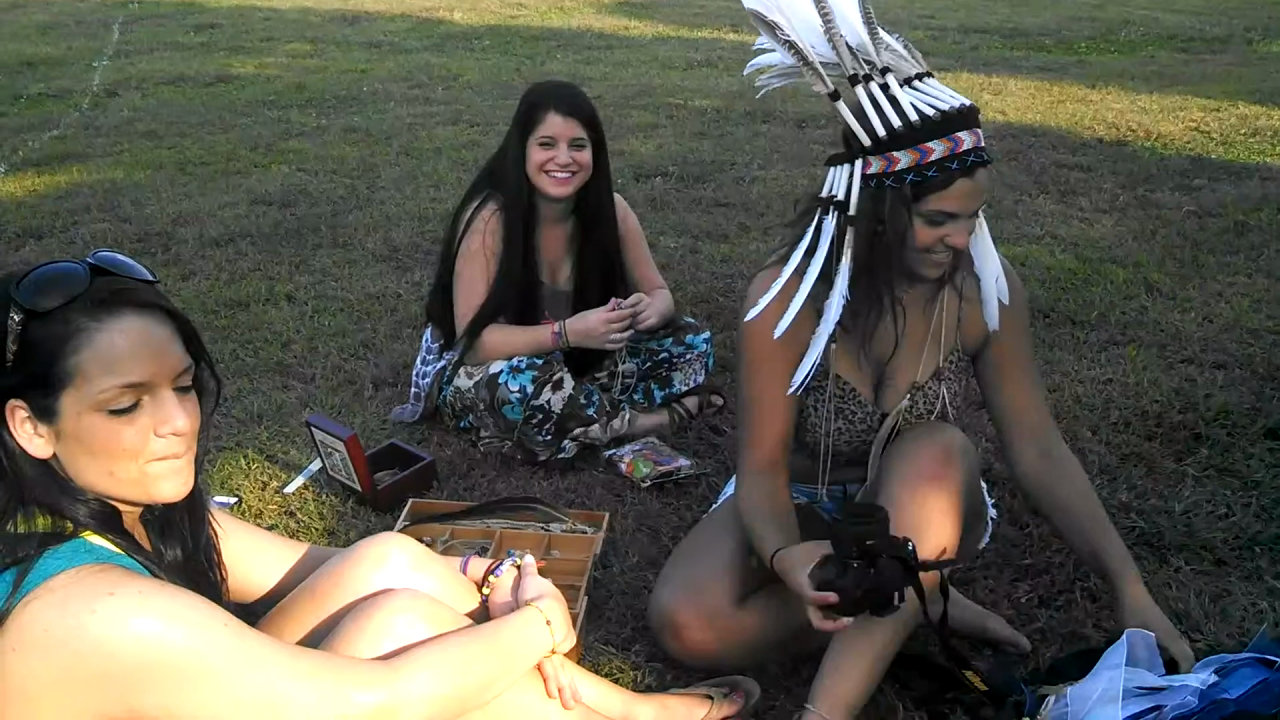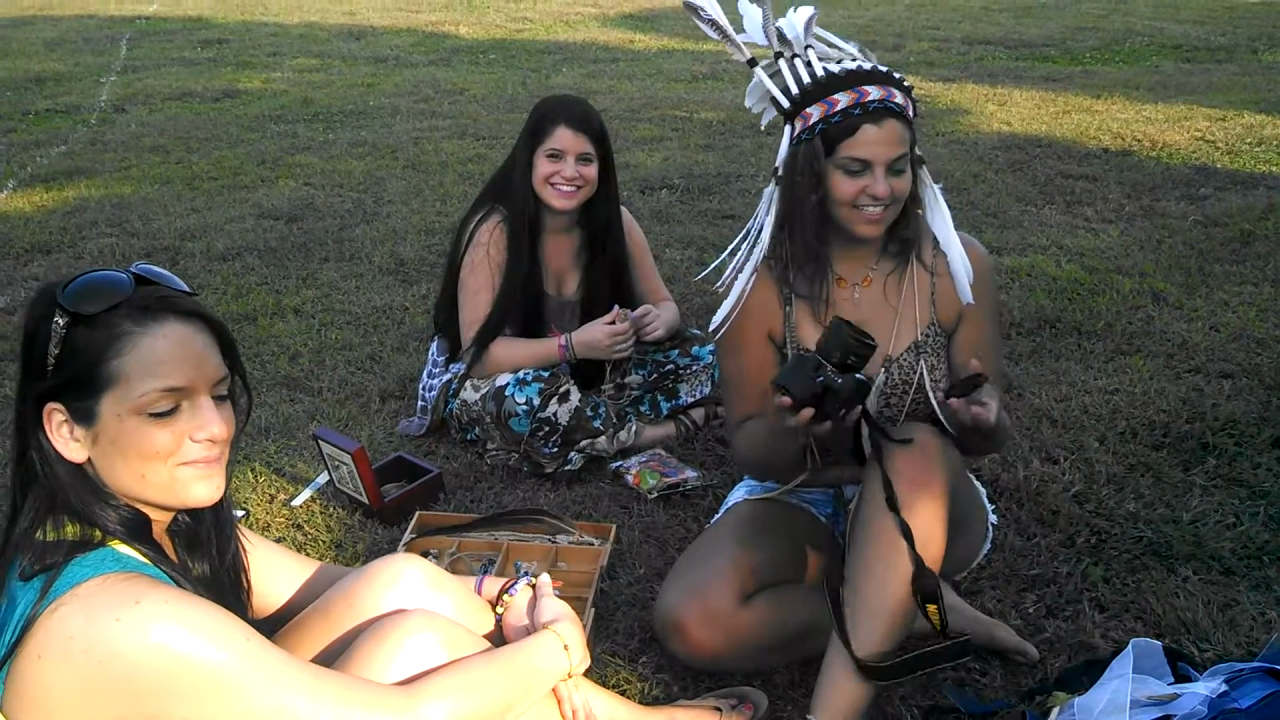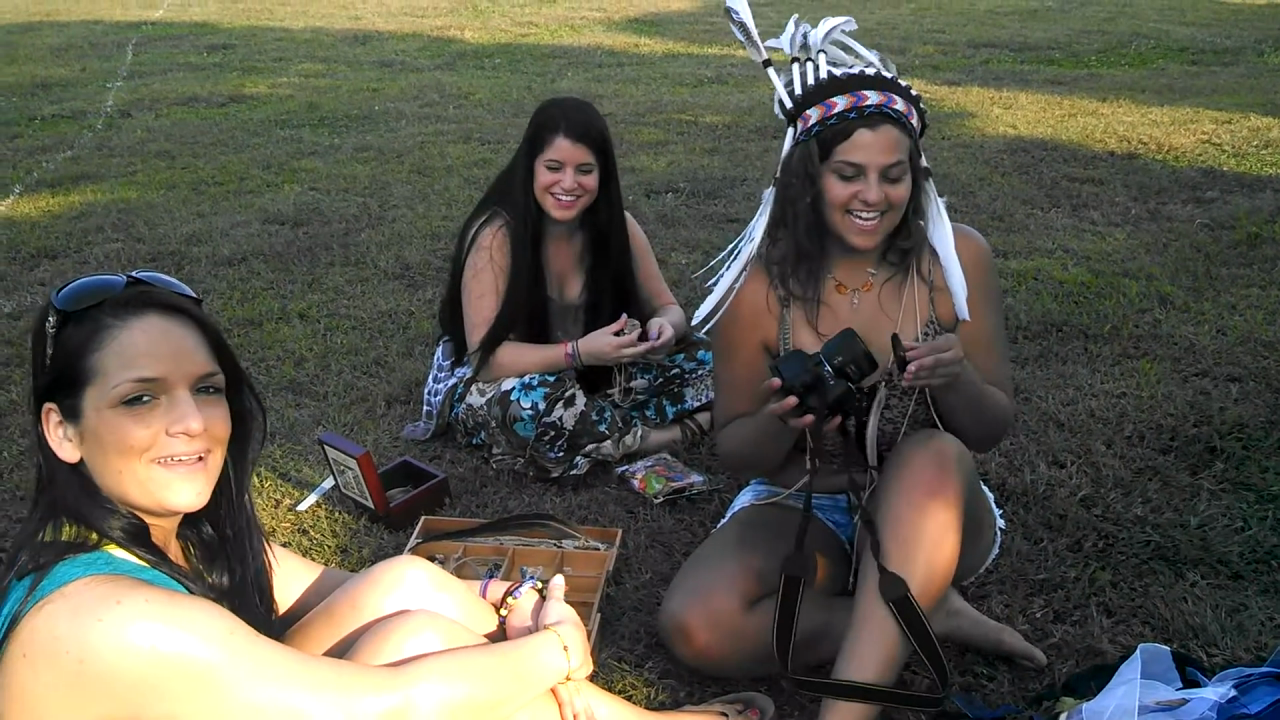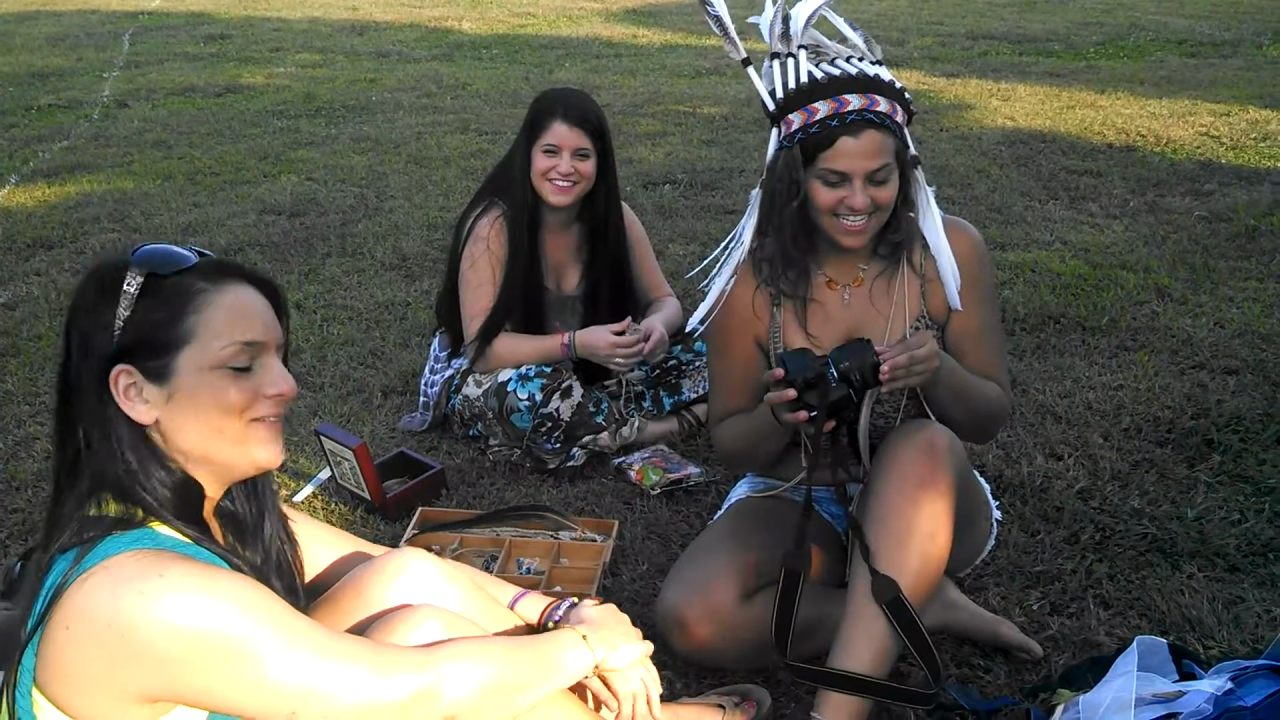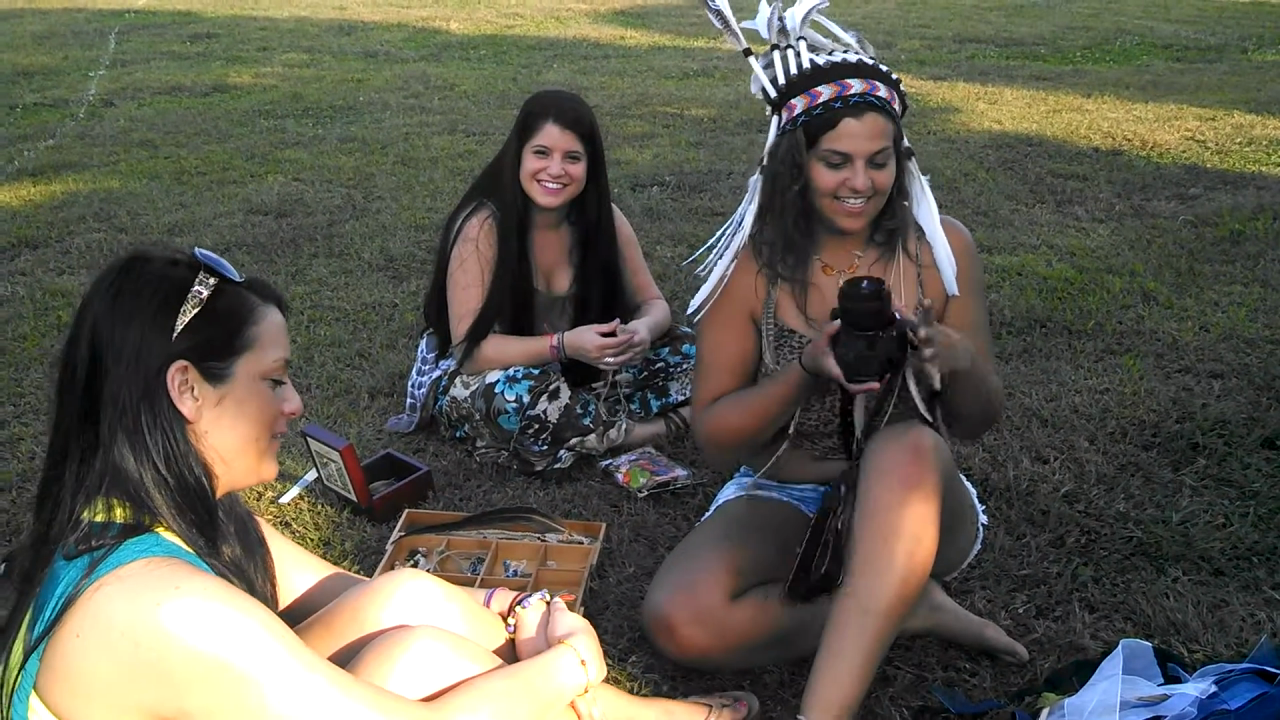
dt=1s
person 1, frame 1
left shoulder: (131, 512)
right shoulder: (92, 614)
left elbow: (333, 569)
left wrist: (492, 584)
right wrist: (539, 622)
left knee: (389, 561)
right knee: (400, 622)
person 1, frame 2
left shoulder: (152, 523)
right shoulder: (115, 622)
left elbow: (345, 590)
left wrist: (507, 604)
right wrist: (552, 648)
left knee: (402, 581)
right knee: (416, 643)
person 1, frame 3
left shoulder: (184, 527)
right shoulder: (100, 623)
left elbow: (344, 594)
left wrist: (505, 615)
right wrist: (556, 648)
left knee: (408, 584)
right knee: (417, 638)
person 1, frame 4
left shoulder: (215, 502)
right shoulder: (143, 599)
left elbow: (405, 577)
left wrist: (567, 614)
right wrist: (588, 643)
left knee: (409, 579)
right knee: (419, 631)
person 1, frame 5
left shoulder: (157, 516)
right shoulder: (155, 608)
left elbow: (349, 597)
left wrist: (519, 616)
left knee: (409, 597)
right knee: (419, 656)
person 2, frame 1
left shoulder: (987, 287)
right shoulder: (789, 296)
left elbow: (1038, 449)
right elbow: (762, 468)
left wrist: (1131, 590)
right wrist: (786, 557)
left hip: (922, 511)
right hip: (805, 502)
left knee: (937, 451)
right knee: (685, 622)
right ankle: (913, 606)
person 2, frame 2
left shoulder: (957, 265)
right shoulder: (763, 281)
left elbow: (985, 437)
right elbow: (750, 451)
left wrist: (979, 417)
right wrist: (794, 427)
left hip: (924, 513)
right hip: (798, 504)
left knee: (917, 450)
right knee: (689, 622)
right ankle: (914, 611)
person 2, frame 3
left shoulder: (958, 258)
right shoulder: (760, 285)
left elbow: (990, 431)
right elbow: (735, 451)
left wrist: (959, 379)
right wrist: (781, 425)
left hip: (929, 515)
right hip: (800, 514)
left knee: (933, 455)
right knee: (694, 626)
right ankle: (928, 615)
person 2, frame 4
left shoulder: (950, 250)
right shoulder: (755, 278)
left elbow: (990, 418)
right elbow: (730, 445)
left wrist: (937, 372)
right wrist: (777, 420)
left hip: (922, 509)
right hip: (796, 504)
left knee: (924, 442)
right knee: (691, 618)
right ankle: (922, 607)
person 2, frame 5
left shoulder: (940, 247)
right shoulder: (751, 265)
left elbow: (979, 420)
right elbow: (713, 437)
left wrist: (960, 360)
right wrist: (806, 370)
left hip: (910, 509)
right hip: (783, 503)
left knee: (910, 447)
right knee: (677, 619)
right ankle: (908, 608)
person 3, frame 1
left shoulder: (610, 209)
right shoulder: (491, 217)
left elbow: (660, 294)
right elbow: (472, 340)
left wrist: (648, 310)
right wrist: (567, 333)
left hip: (577, 361)
right hip: (484, 372)
left knee: (693, 341)
right knee: (519, 387)
right ankle: (649, 418)
person 3, frame 2
left shoulder: (614, 221)
right shoulder: (495, 229)
left elbow: (665, 306)
right elbow: (478, 353)
left wrist: (656, 322)
right wrist: (573, 345)
left hip: (585, 372)
right hip: (490, 383)
left knee: (697, 352)
right knee: (527, 399)
right ankle: (654, 429)
person 3, frame 3
left shoulder: (615, 224)
right shoulder: (497, 234)
left elbow: (667, 308)
right elbow: (486, 356)
left wrist: (663, 329)
right wrist: (578, 353)
left hip: (588, 379)
right hip: (496, 386)
left knee: (699, 355)
right knee: (532, 406)
right ankle: (662, 434)
person 3, frame 4
left shoulder: (613, 215)
right shoulder: (494, 224)
left elbow: (663, 301)
right elbow: (482, 348)
left wrist: (656, 325)
right wrist: (574, 345)
left hip: (584, 372)
right hip: (492, 379)
left knee: (696, 350)
right knee: (530, 397)
right ankle: (665, 425)
person 3, frame 5
left shoulder: (602, 218)
right shoulder: (483, 225)
left elbow: (653, 305)
right elbow: (469, 349)
left wrist: (642, 330)
right wrist: (563, 345)
left hip: (574, 372)
right hip: (482, 381)
left knee: (685, 349)
right knee: (518, 400)
right ankle: (653, 427)
